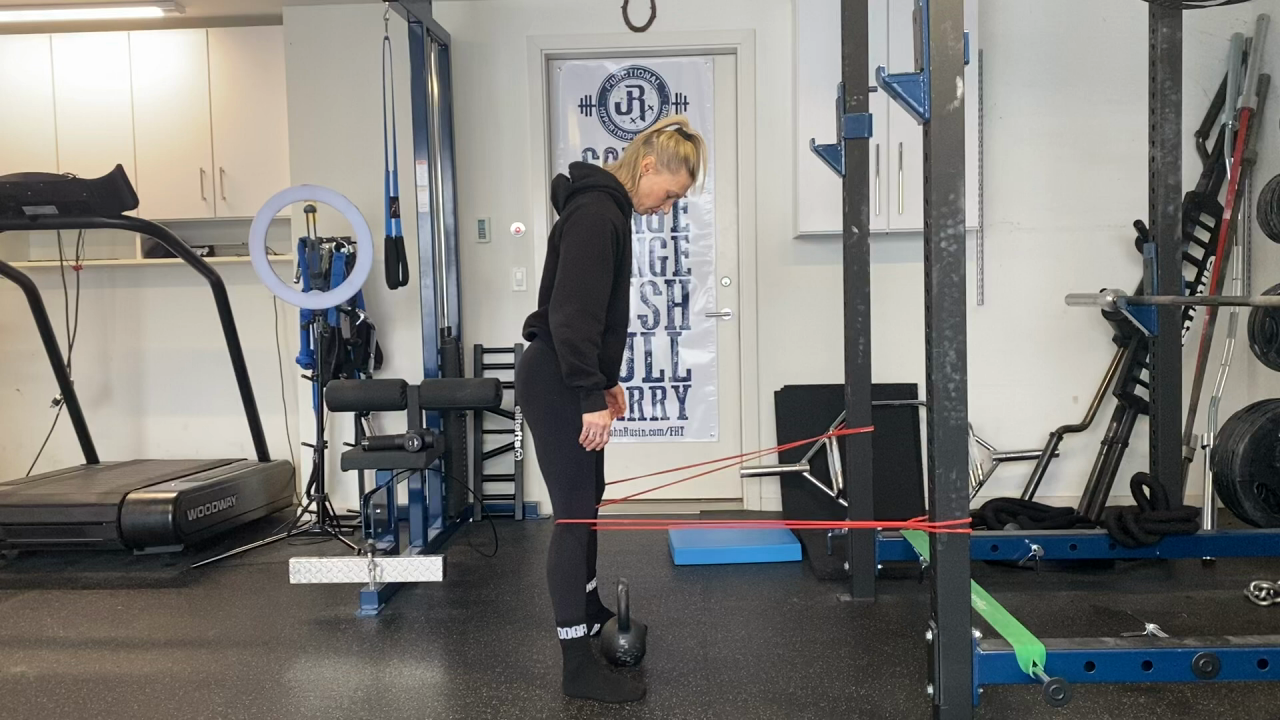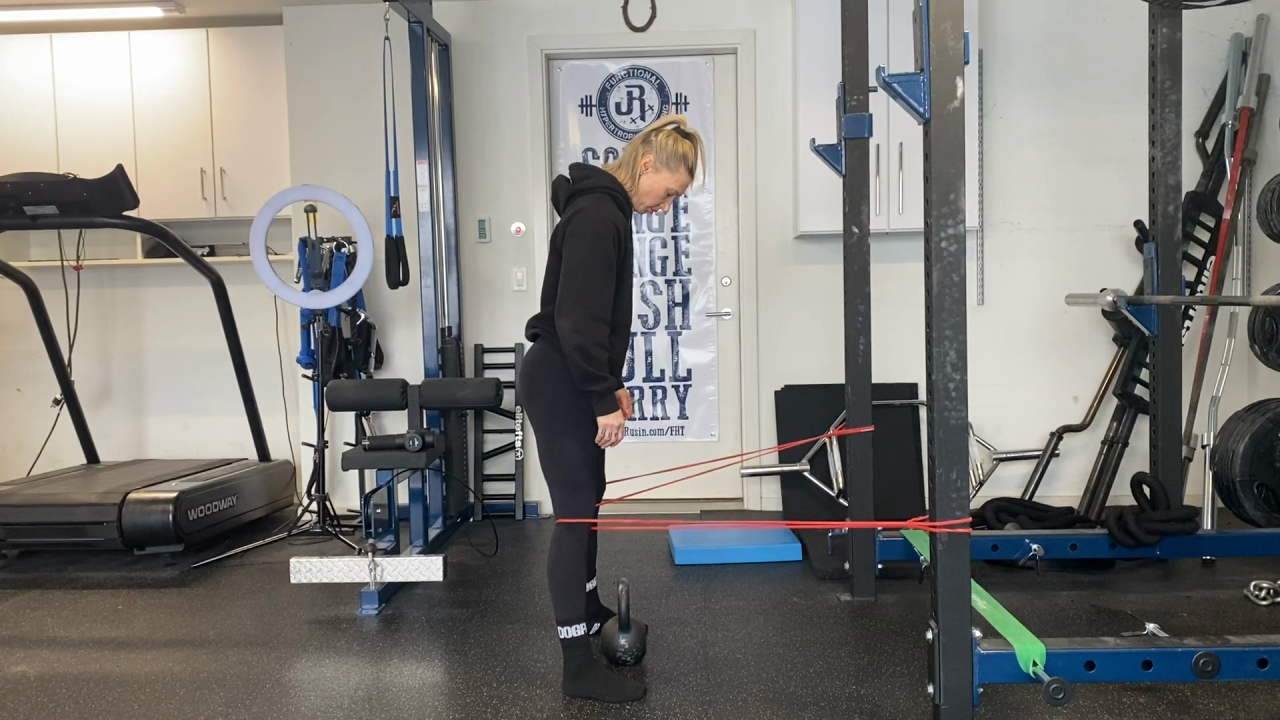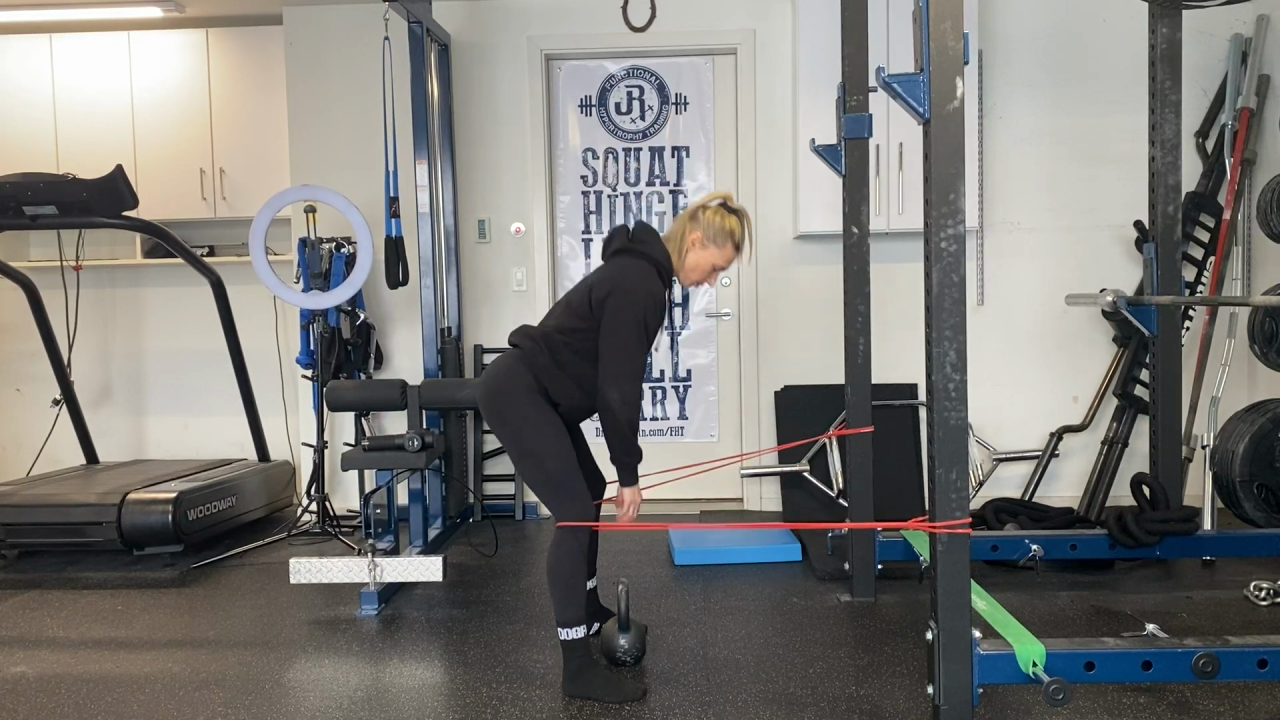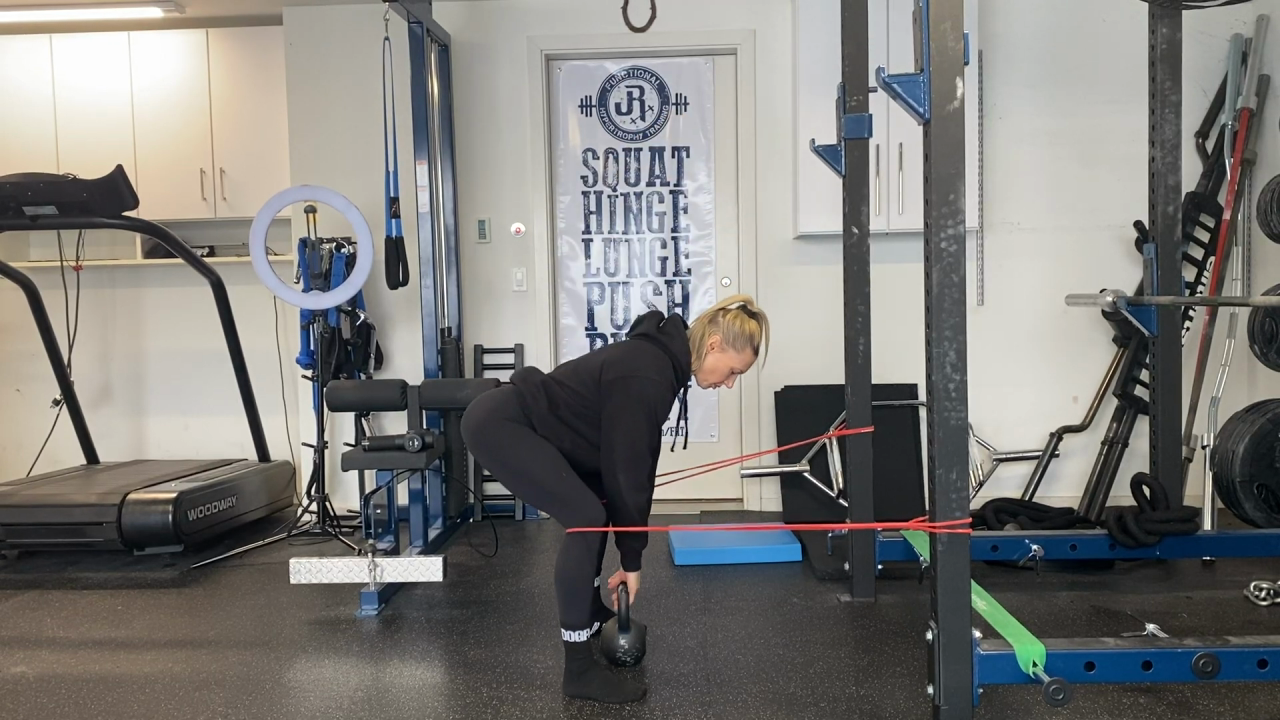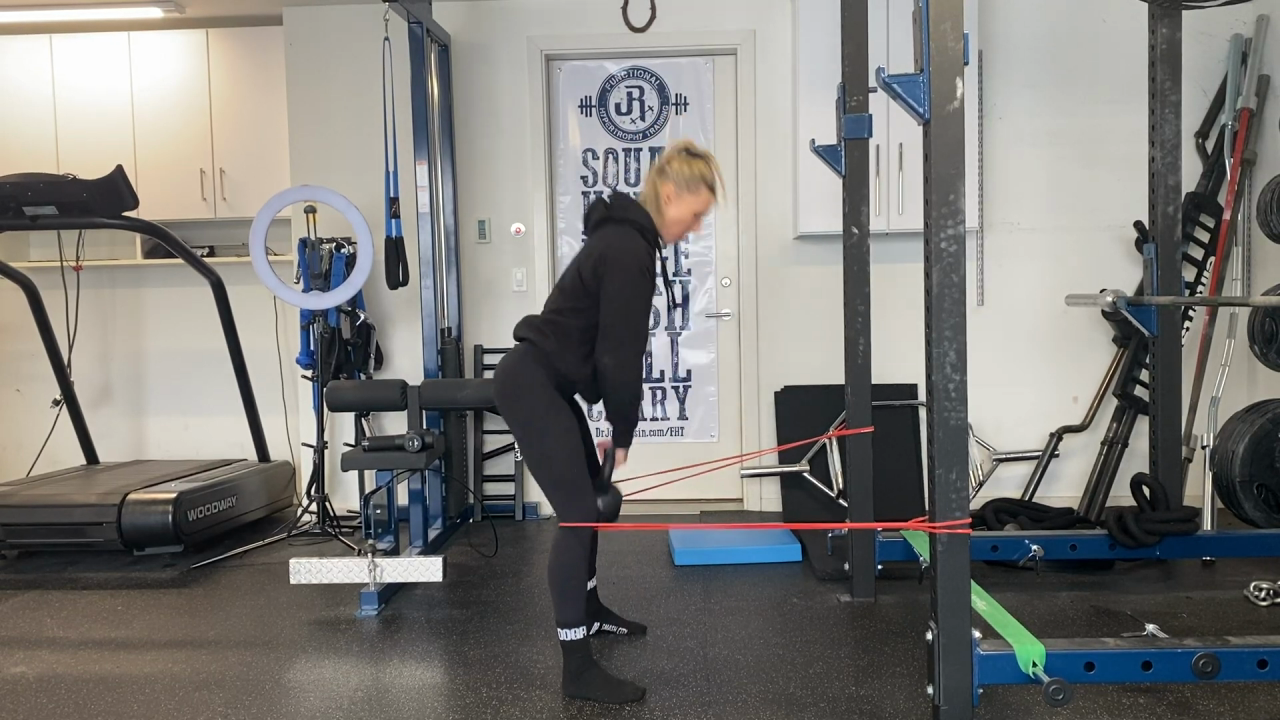
dt=0.7s
person 1, frame 1
left shoulder: (605, 210)
right shoulder: (594, 214)
right elbow: (571, 316)
left wrist: (606, 382)
right wrist: (590, 398)
left hip: (571, 380)
right hip: (557, 384)
left knee: (587, 500)
right knee: (574, 512)
left ankle: (590, 613)
right ankle: (579, 666)
person 1, frame 2
left shoulder: (605, 210)
right shoulder: (596, 216)
right elbow: (577, 320)
left wrist: (612, 384)
right wrist: (605, 399)
left hip: (571, 380)
right hip: (561, 382)
left knee: (588, 500)
right knee: (575, 513)
left ankle: (590, 614)
right ankle: (579, 666)
person 1, frame 3
left shoulder: (642, 273)
right shoulder: (636, 286)
left elbow: (617, 381)
right elbow: (618, 388)
left wrist: (622, 472)
right wrist: (630, 474)
left hip: (536, 393)
right hip: (516, 394)
left knee: (589, 494)
right knee: (574, 511)
left ankle: (589, 614)
right ankle: (578, 667)
person 1, frame 4
left shoulder: (660, 361)
right shoulder: (645, 377)
left elbow: (636, 465)
right elbow: (625, 472)
left wrist: (631, 553)
right wrist: (632, 561)
left hip: (521, 421)
right hip: (498, 425)
left knee: (600, 500)
right knee: (586, 517)
left ankle: (590, 613)
right ankle: (579, 668)
person 1, frame 5
left shoulder: (623, 239)
right shoulder: (628, 250)
left elbow: (612, 344)
right elbow: (619, 353)
left wrist: (616, 420)
right wrist: (623, 427)
left hip: (549, 380)
right hip: (531, 384)
left knee: (587, 500)
right knee: (576, 513)
left ankle: (589, 607)
right ankle: (576, 669)
